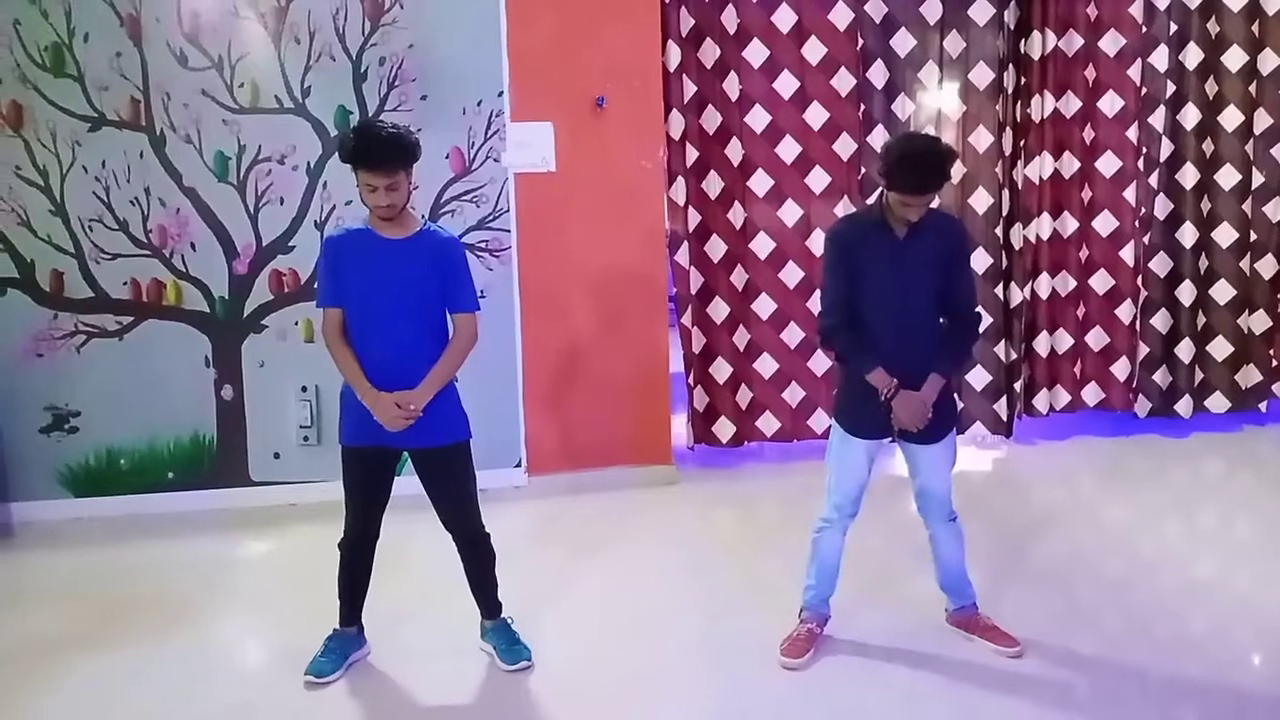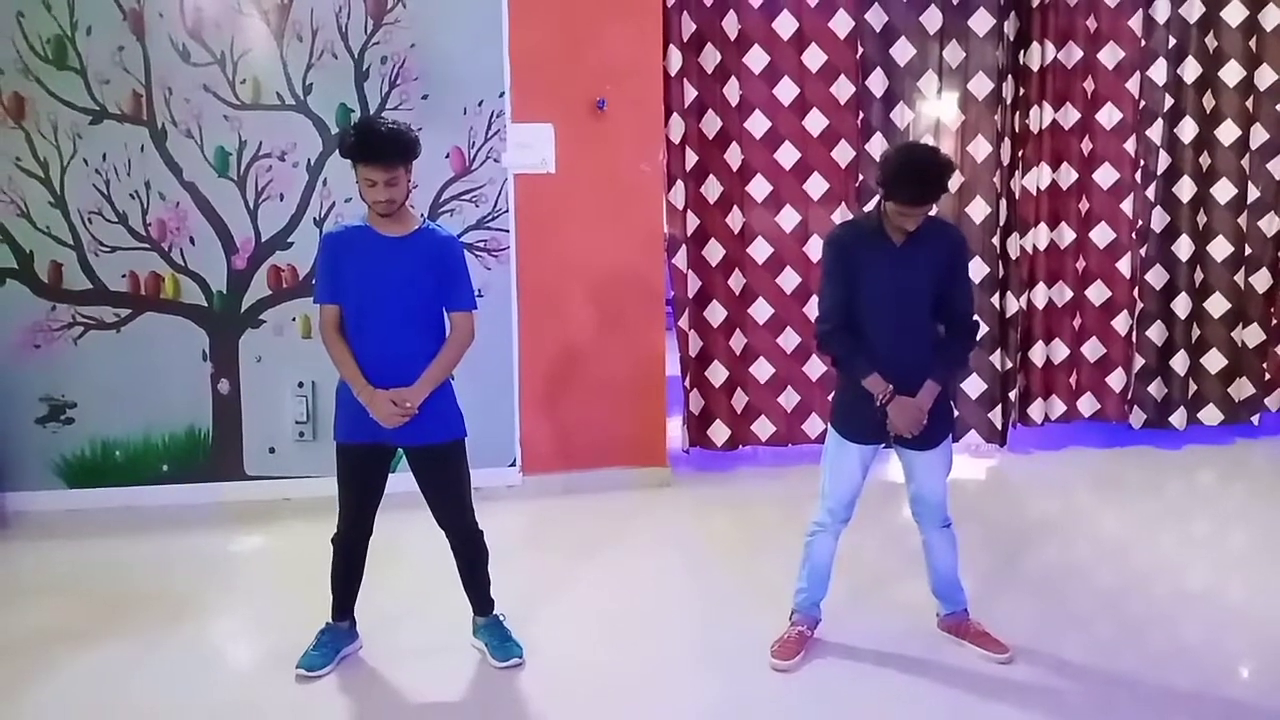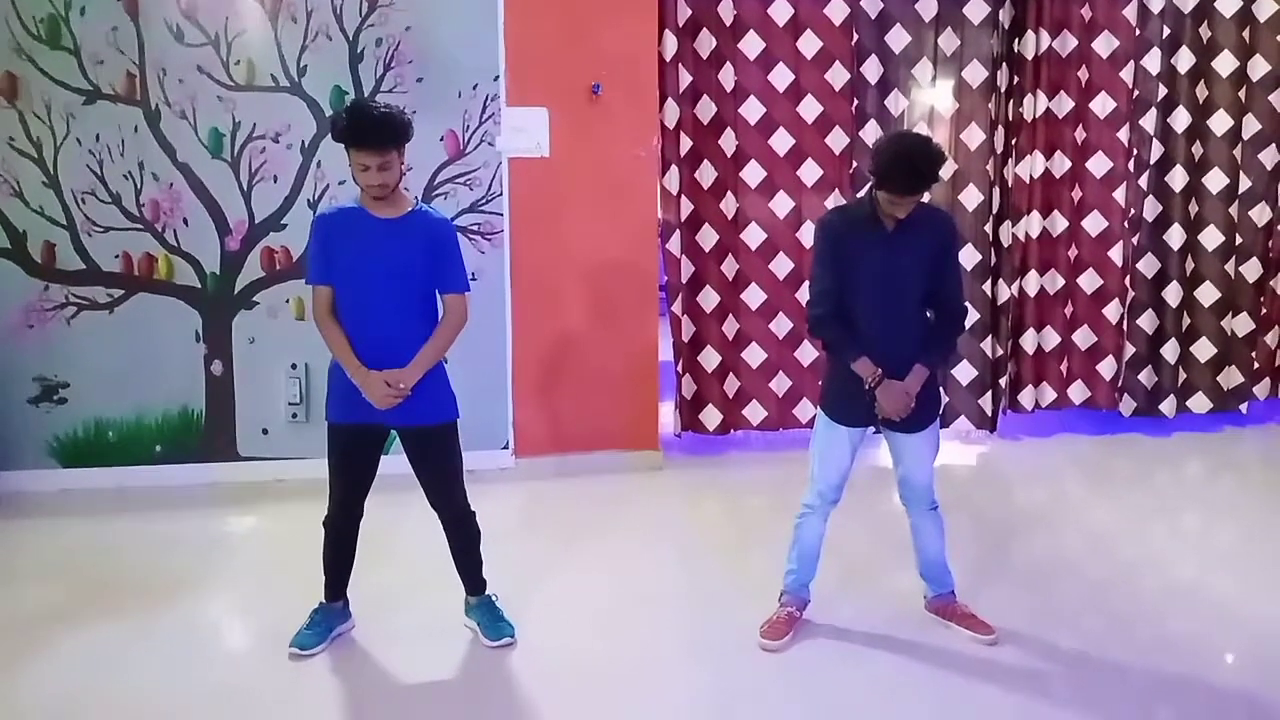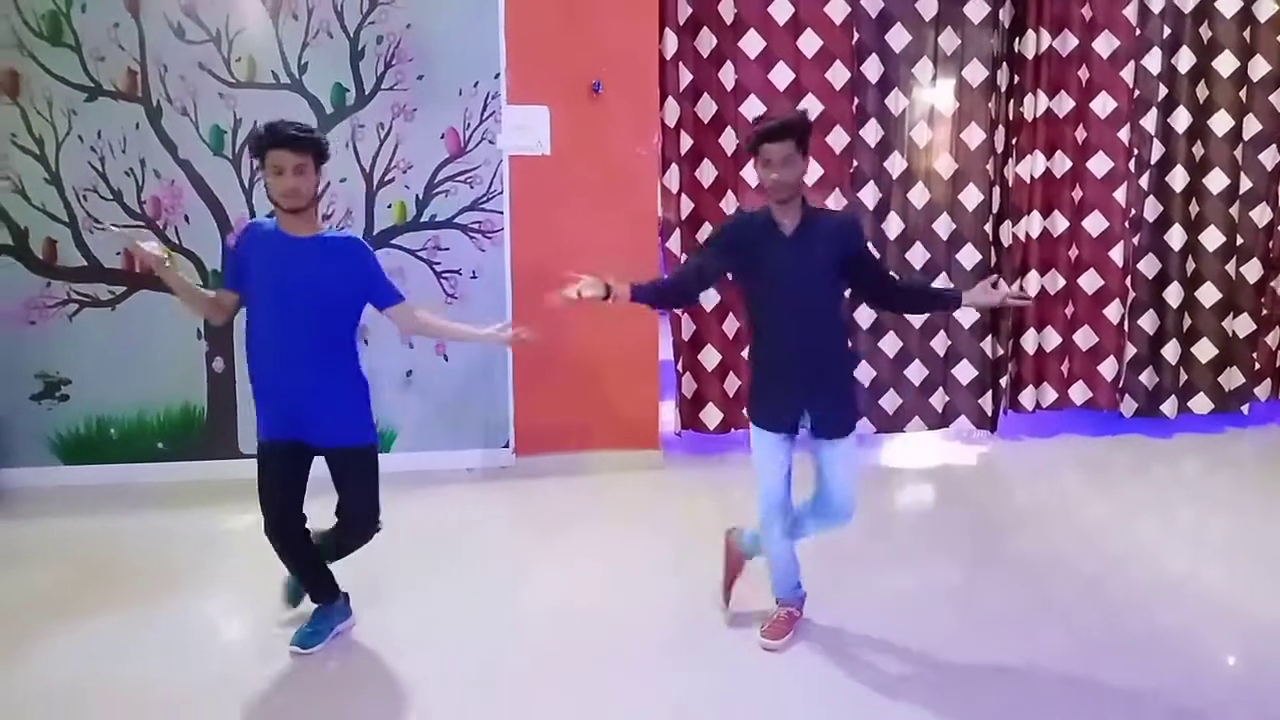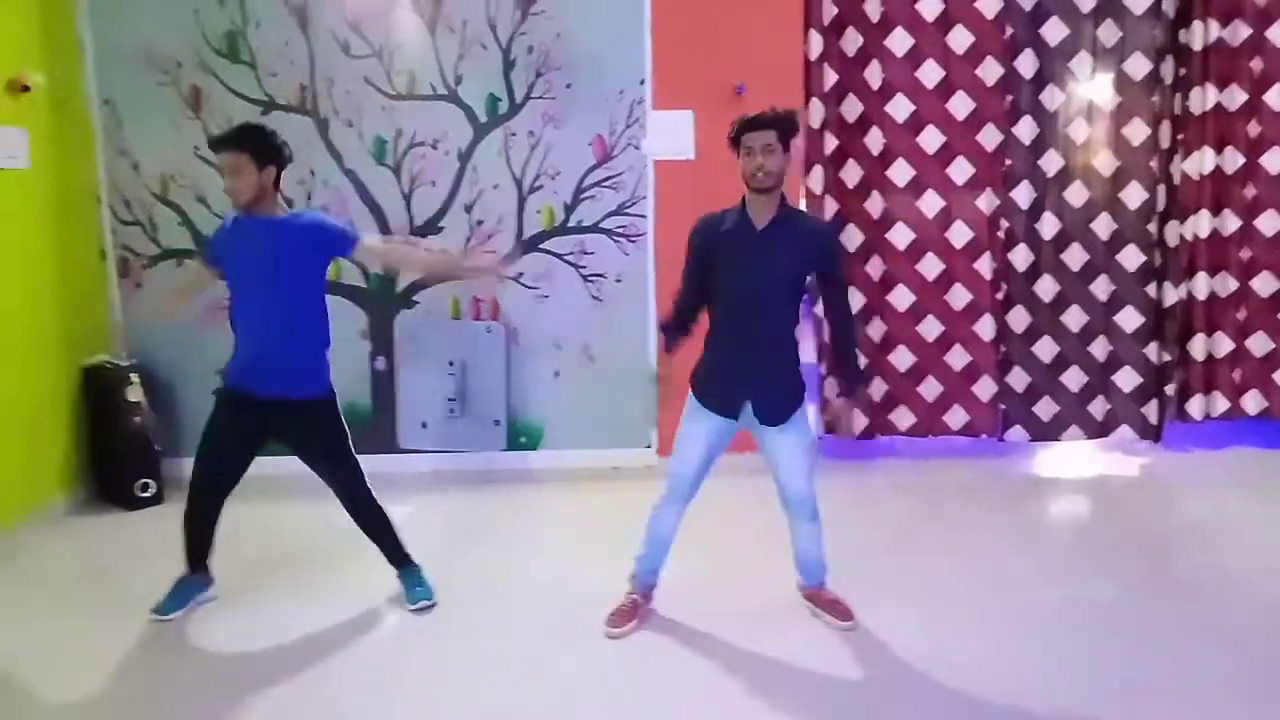
dt=1s
person 1, frame 1
left shoulder: (444, 247)
right shoulder: (339, 249)
left elbow: (467, 332)
right elbow: (333, 332)
left wrist: (420, 396)
right wrist: (374, 399)
left hip: (438, 417)
right hip: (364, 420)
left knee: (467, 527)
right knee: (358, 532)
left ankle: (493, 623)
right ankle: (348, 633)
person 1, frame 2
left shoulder: (443, 246)
right shoulder: (337, 245)
left elbow: (463, 330)
right elbow: (330, 329)
left wrist: (415, 394)
right wrist: (370, 396)
left hip: (433, 415)
right hip: (359, 416)
left knee: (460, 525)
right knee: (352, 528)
left ankle: (486, 620)
right ankle: (341, 627)
person 1, frame 3
left shoulder: (436, 229)
right shoulder: (329, 227)
left elbow: (456, 313)
right elbow: (322, 311)
left wrist: (408, 376)
right wrist: (364, 378)
left hip: (426, 397)
right hip: (352, 397)
left knee: (453, 506)
right knee: (343, 509)
left ankle: (478, 600)
right ankle: (333, 607)
person 1, frame 4
left shoulder: (351, 251)
right shoulder: (253, 242)
left elbow: (407, 318)
right elbow: (217, 310)
left wrist: (485, 335)
right wrist: (164, 268)
left hip: (346, 416)
right hip: (280, 420)
left knee: (360, 523)
right knee: (280, 523)
left ankle: (314, 557)
right ankle: (330, 602)
person 1, frame 5
left shoulder: (314, 229)
right shoulder: (231, 235)
left elbow: (386, 254)
left wrist: (458, 267)
left hip: (307, 393)
right hip: (243, 392)
left knee: (352, 490)
right knee: (205, 488)
left ankle: (406, 567)
right ankle: (197, 575)
person 2, frame 1
left shoulder: (949, 235)
right shoulder: (847, 236)
left elbow: (964, 324)
right elbow: (835, 329)
left wrist: (927, 393)
right wrist: (892, 391)
left hip: (930, 399)
right hip: (863, 400)
left knee: (940, 510)
right knee: (837, 513)
left ankle: (964, 609)
right ankle: (813, 616)
person 2, frame 2
left shoulder: (948, 243)
right shoulder: (845, 242)
left elbow: (961, 332)
right elbow: (832, 334)
left wrist: (922, 398)
right wrist: (887, 396)
left hip: (927, 405)
right hip: (859, 405)
left knee: (934, 516)
right knee: (830, 517)
left ankle: (954, 614)
right ankle: (803, 619)
person 2, frame 3
left shoulder: (939, 229)
right shoulder: (837, 227)
left elbow: (951, 317)
right elbow: (823, 319)
left wrist: (912, 382)
right wrist: (876, 380)
left hip: (914, 389)
right hip: (848, 388)
left knee: (922, 499)
right knee: (819, 499)
left ankle: (942, 597)
right ankle: (793, 600)
person 2, frame 4
left shoulder: (841, 230)
right shoulder: (740, 233)
left elbow: (886, 293)
right elbow: (682, 286)
left wrist: (964, 297)
right wrist: (612, 290)
left hip: (832, 391)
right hip: (772, 394)
left knee: (836, 507)
right knee: (774, 508)
left ankle: (744, 543)
right ankle: (788, 601)
person 2, frame 5
left shoulder: (814, 235)
right shoulder: (712, 231)
left elbow: (839, 314)
right elbow: (689, 304)
left wrist: (849, 388)
right wrist: (663, 354)
left hip: (778, 391)
right hip: (717, 388)
left knee: (801, 499)
right knee: (677, 493)
left ankle: (815, 587)
right ankle: (641, 590)
